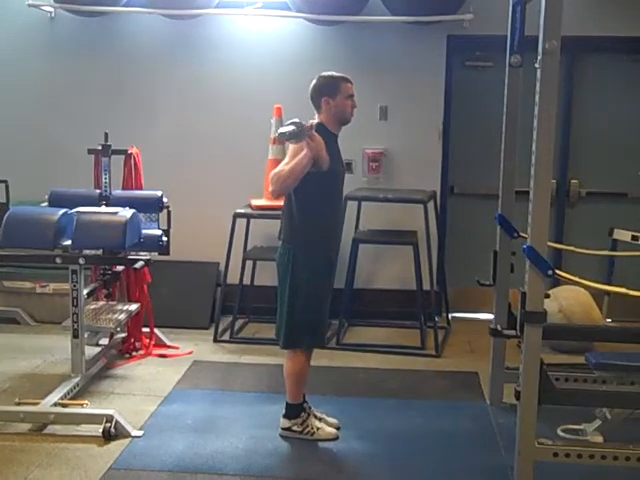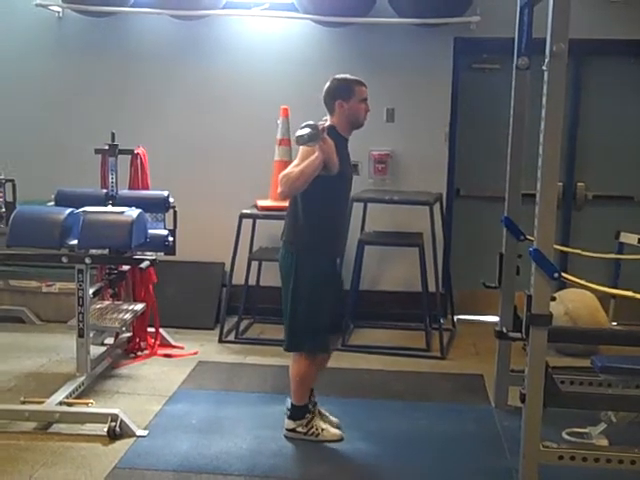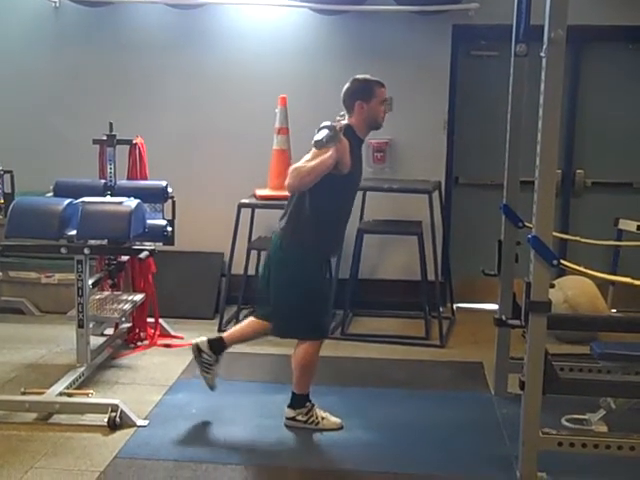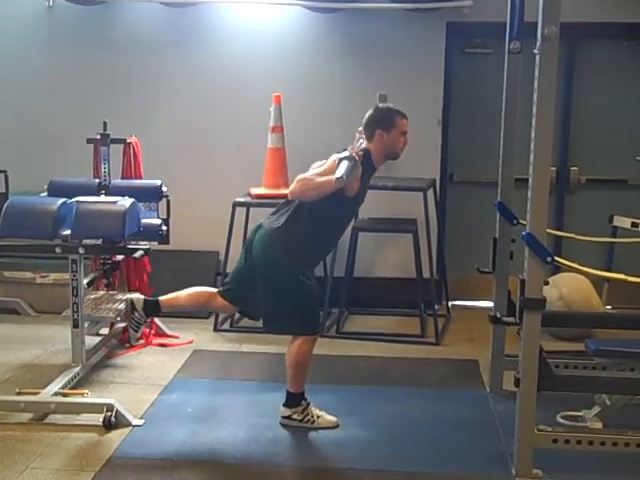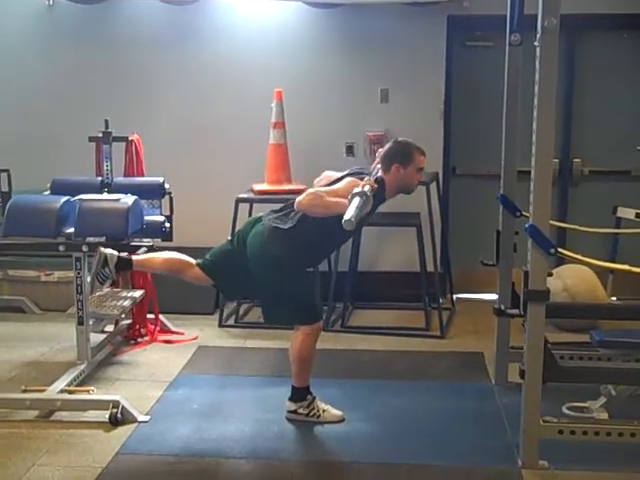
dt=0.7s
person 1, frame 1
left shoulder: (329, 140)
right shoulder: (313, 140)
right elbow: (277, 186)
right wrist: (309, 153)
left hip: (318, 251)
right hip: (301, 252)
left knee: (308, 336)
right knee: (299, 339)
left ankle: (300, 407)
right ankle: (293, 418)
person 1, frame 2
left shoulder: (338, 143)
right shoulder: (323, 143)
right elbow: (285, 188)
right wrist: (319, 156)
left hip: (322, 254)
right hip: (305, 255)
left knee: (328, 334)
right knee: (308, 341)
left ankle: (305, 402)
right ankle: (298, 419)
person 1, frame 3
left shoulder: (349, 142)
right shoulder: (340, 143)
right elbow: (293, 181)
right wrist: (332, 155)
left hip: (298, 245)
right hip: (300, 248)
left knee: (275, 318)
right knee: (311, 331)
left ankle: (211, 346)
right ankle: (299, 409)
person 1, frame 4
left shoulder: (359, 163)
right shoulder: (353, 167)
left elbow: (316, 171)
right elbow: (297, 189)
right wrist: (340, 180)
left hip: (273, 242)
right hip: (283, 252)
left knee: (226, 301)
right knee: (305, 330)
left ankle: (147, 306)
right ankle: (294, 408)
person 1, frame 5
left shoulder: (366, 181)
right shoulder: (362, 188)
left elbow: (323, 180)
right elbow: (305, 201)
right wrist: (349, 206)
left hip: (263, 233)
right hip: (276, 251)
left knee: (196, 271)
right knee: (309, 323)
left ankle: (117, 262)
right ankle: (300, 403)
